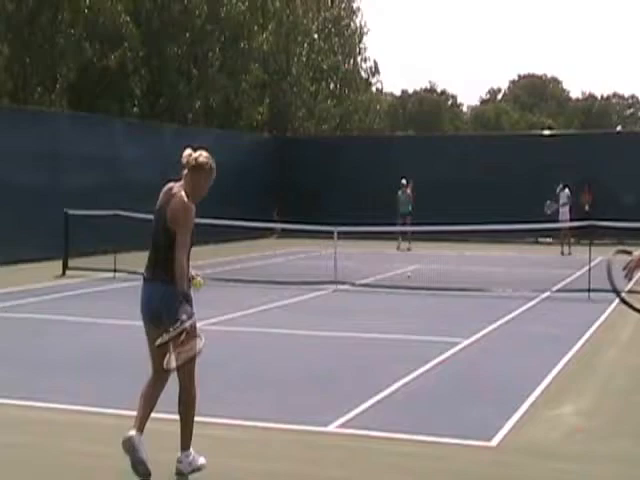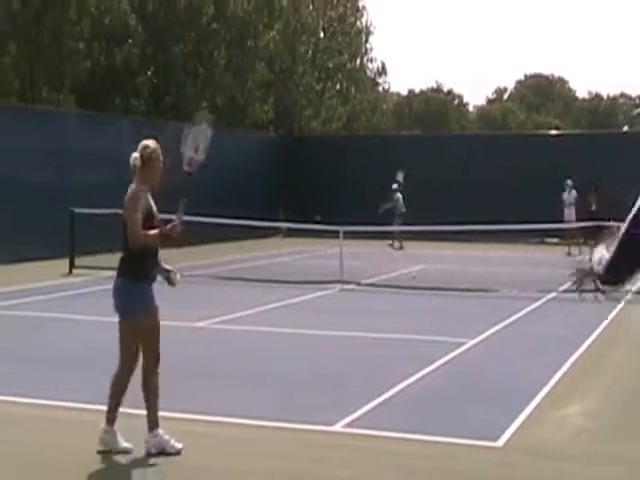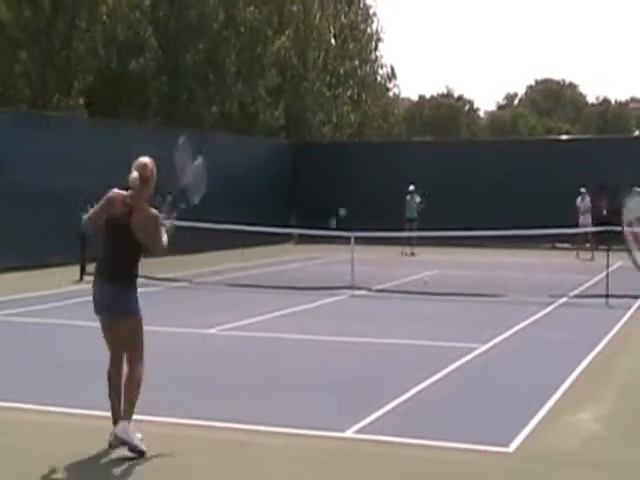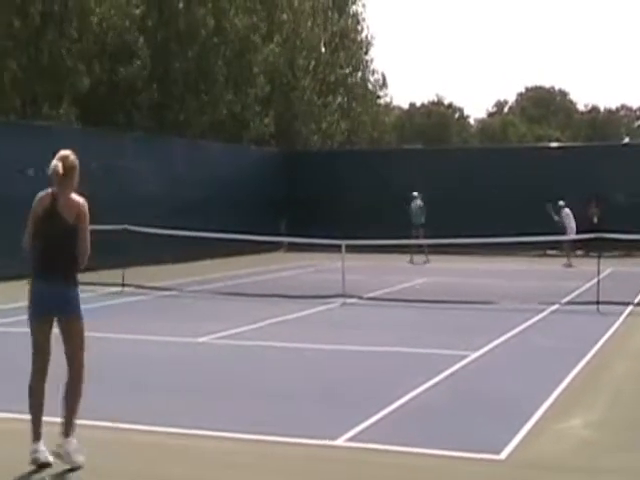
dt=1s
person 1, frame 1
left shoulder: (167, 191)
right shoulder: (185, 206)
right elbow: (179, 260)
right wrist: (186, 304)
left hip: (149, 289)
right hip: (171, 293)
left knee: (159, 372)
right knee: (187, 376)
left ankle: (136, 433)
person 1, frame 2
left shoulder: (146, 193)
right shoulder: (136, 194)
right elbow: (135, 239)
left wrist: (159, 266)
right wrist: (166, 232)
left hip: (143, 286)
right hip: (130, 286)
left knee: (152, 359)
right knee: (129, 362)
left ankle: (155, 435)
right ankle: (109, 431)
person 1, frame 3
left shoulder: (114, 197)
right shoulder: (150, 217)
left elbow: (88, 222)
right elbow: (157, 247)
right wrist: (164, 233)
left hip: (101, 286)
right hip: (123, 291)
left knee: (116, 357)
right knee: (135, 361)
left ankle: (117, 426)
right ankle: (125, 425)
person 1, frame 4
left shoulder: (40, 199)
right shoulder: (79, 204)
left elbow: (28, 244)
right elbow: (83, 254)
left hip: (39, 289)
right hip: (64, 290)
left knee: (39, 370)
right knee: (76, 370)
left ankle: (37, 446)
right ankle: (67, 442)
